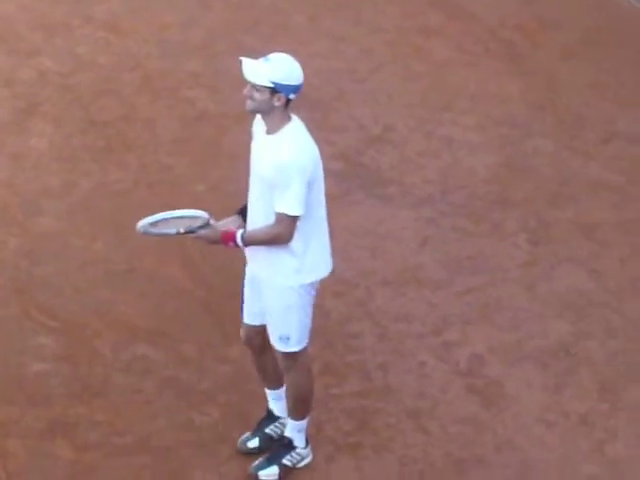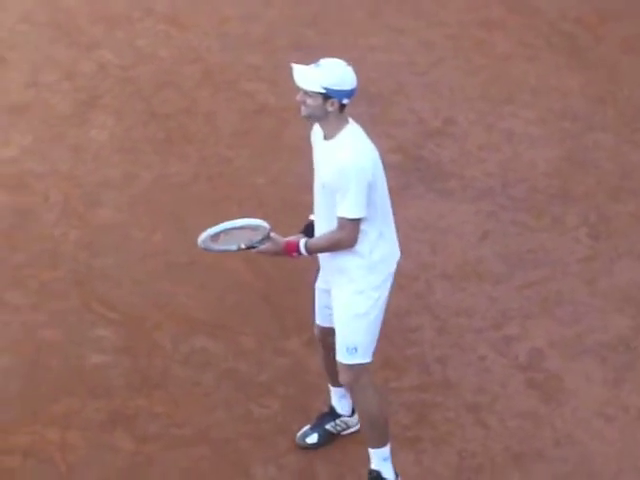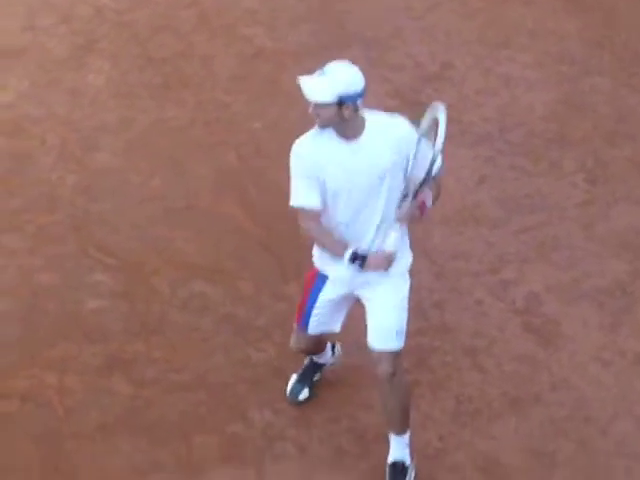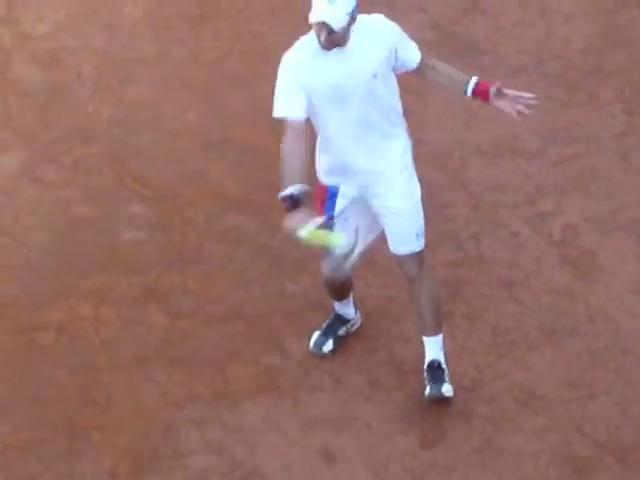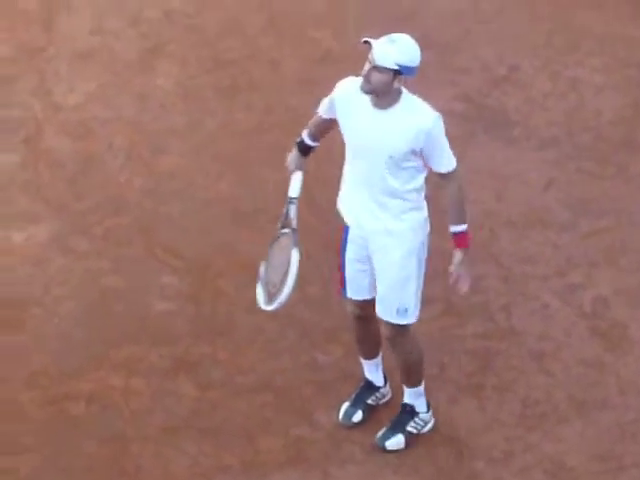
dt=0.5s
person 1, frame 1
left shoulder: (294, 154)
right shoulder: (262, 125)
left elbow: (283, 231)
left wrist: (227, 237)
right wrist: (241, 215)
left hip: (290, 270)
right hip: (262, 260)
left knee: (290, 357)
right knee: (253, 339)
left ankle: (296, 443)
right ankle: (278, 415)
person 1, frame 2
left shoulder: (352, 158)
right shoulder: (321, 133)
left elbow: (347, 236)
left wrist: (290, 247)
right wrist: (309, 229)
left hip: (361, 273)
right hip: (333, 264)
left knee: (354, 375)
right knee: (326, 337)
right ankle: (342, 414)
person 1, frame 3
left shoulder: (398, 132)
right shoulder: (306, 151)
left elbow: (428, 175)
right elbow: (311, 223)
left wrist: (417, 203)
right wrist: (359, 259)
left hip: (388, 265)
right hip: (337, 264)
left knee: (387, 368)
right knee: (302, 343)
right ankle: (322, 356)
person 1, frame 4
left shoulder: (378, 32)
right shoulder: (297, 63)
left elbow: (426, 66)
right elbow: (294, 135)
left wrist: (485, 90)
right wrist: (295, 200)
left hip: (393, 170)
right hip: (339, 178)
left knee: (414, 268)
right knee: (333, 271)
left ankle: (435, 361)
right ankle: (345, 314)
person 1, frame 5
left shoulder: (423, 121)
right shoulder: (346, 93)
left elbow: (452, 179)
right elbow: (325, 119)
left wrist: (460, 245)
right wrist: (302, 149)
left hip: (401, 234)
right hip: (357, 224)
left knee: (396, 331)
right knee: (359, 311)
left ankle: (416, 408)
right ankle: (375, 384)
